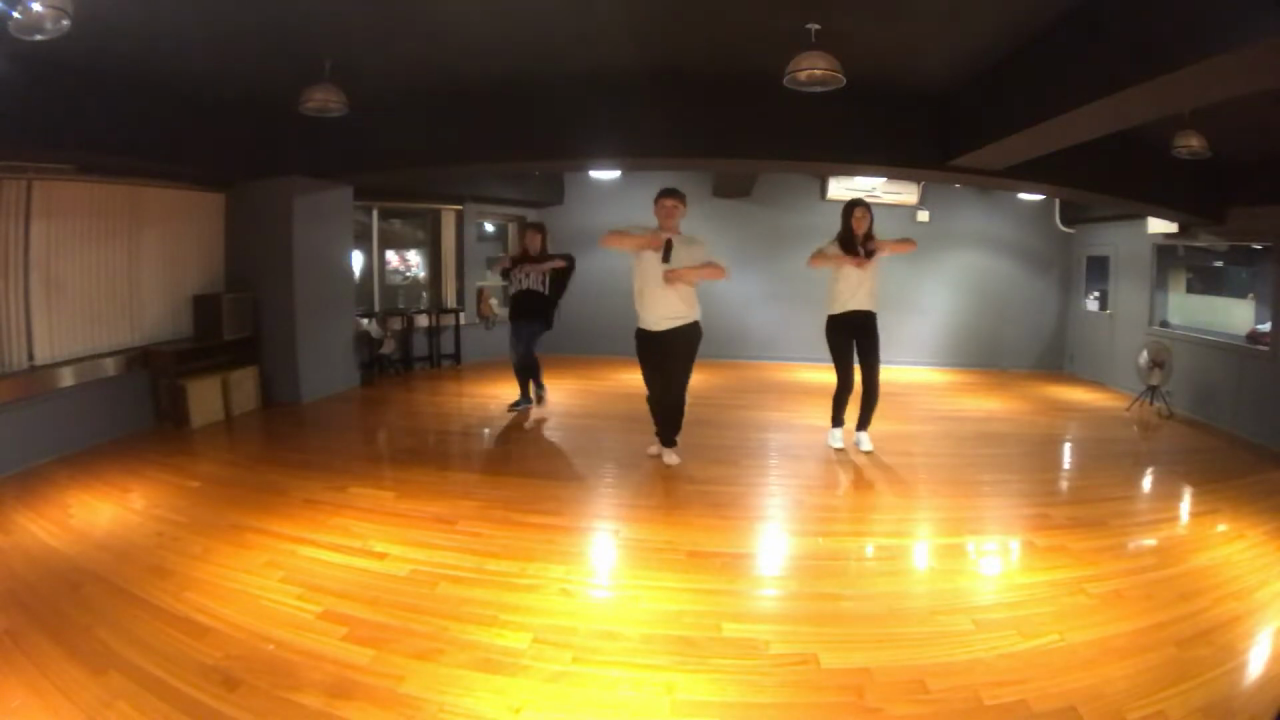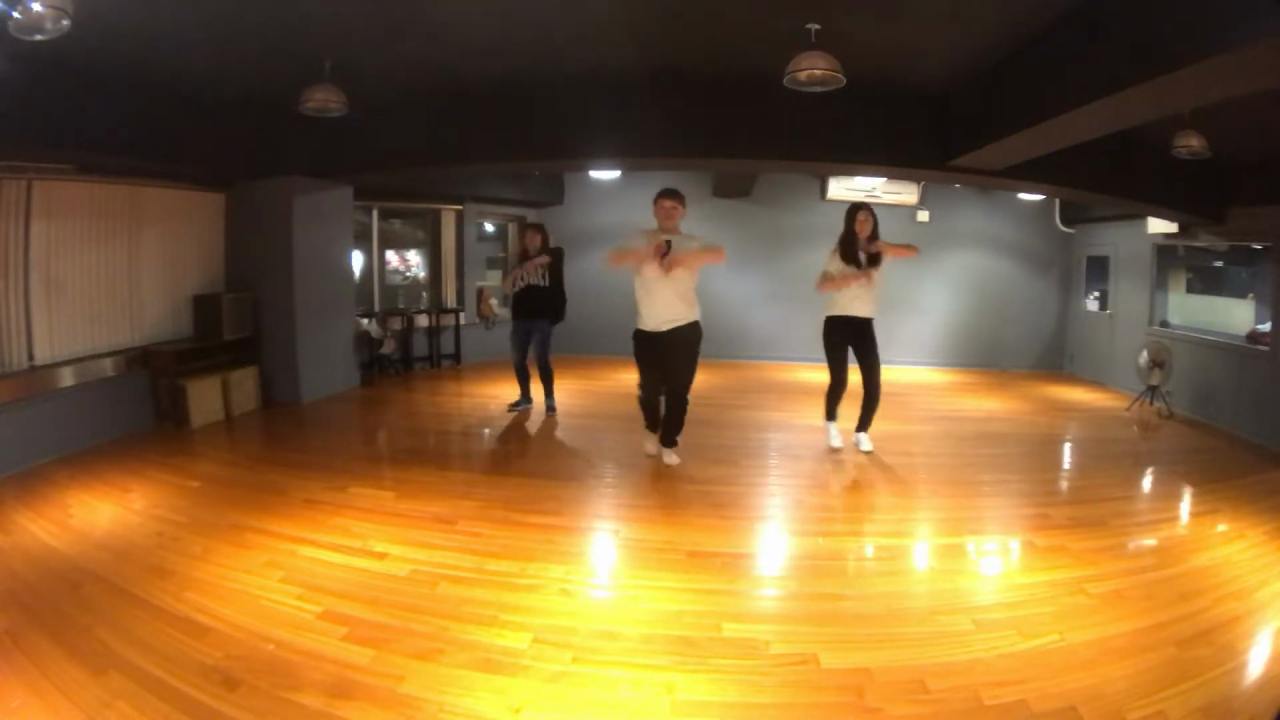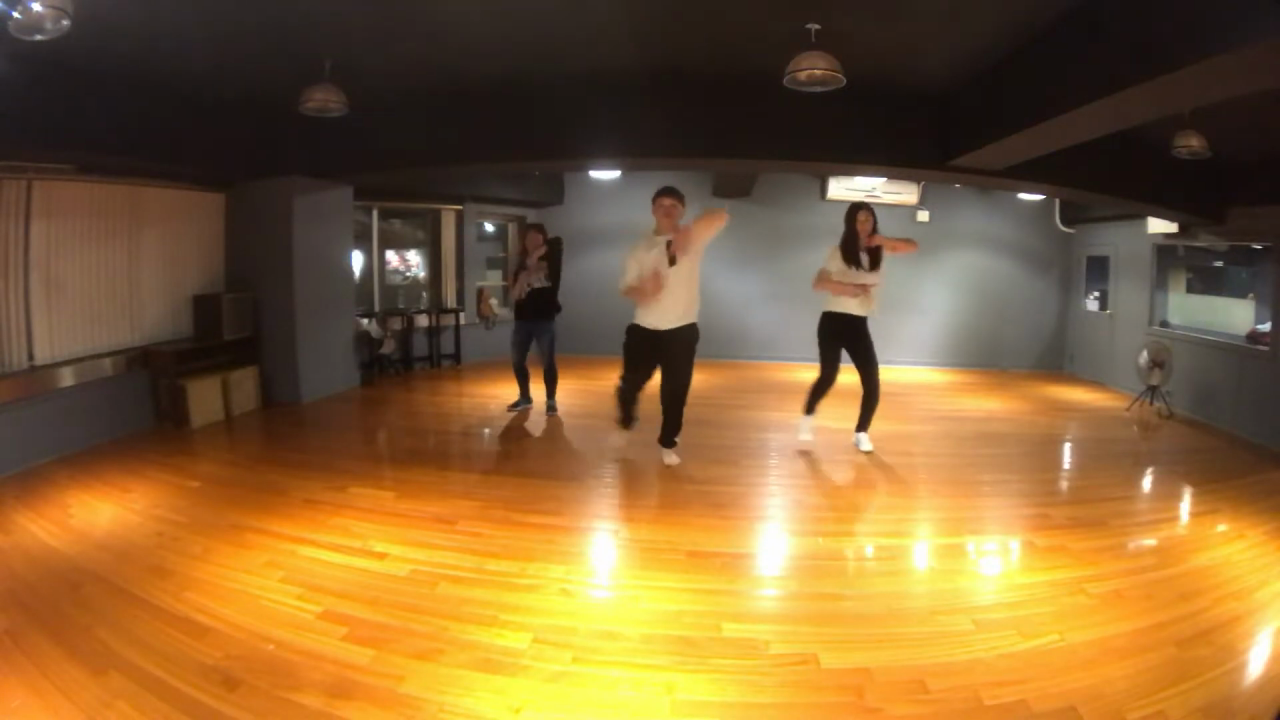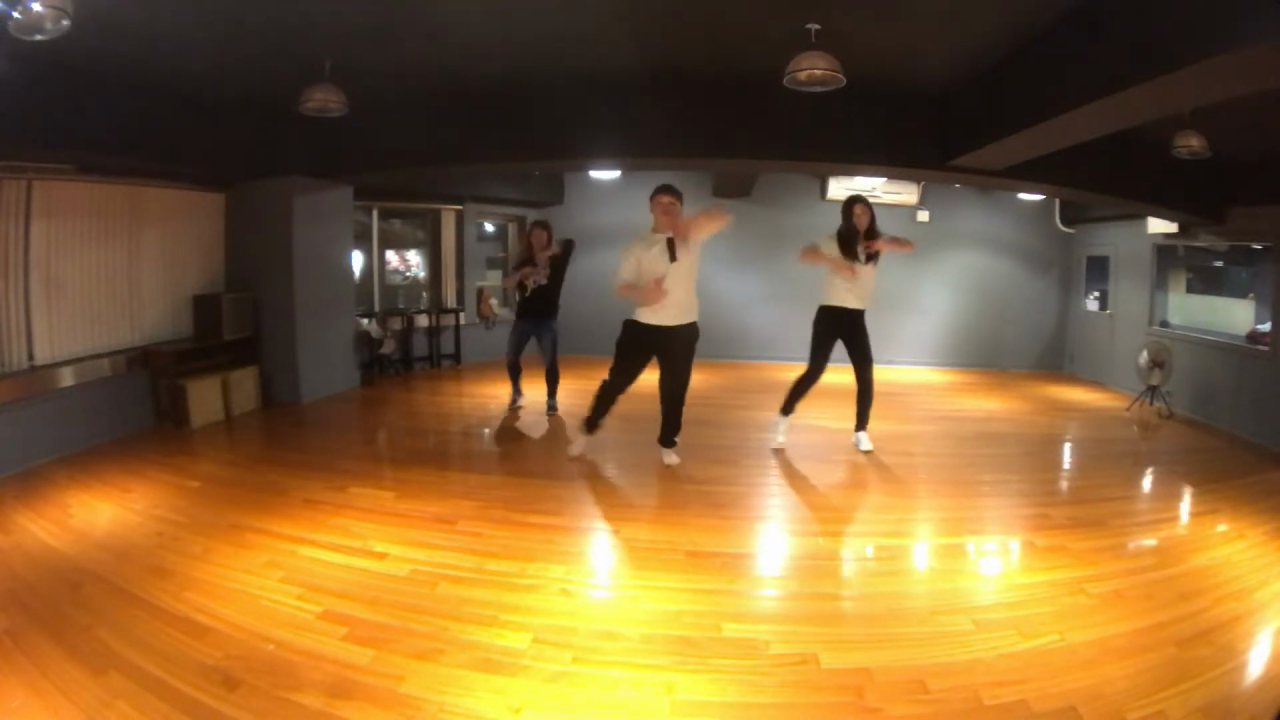
dt=0.1s
person 1, frame 1
left shoulder: (694, 246)
right shoulder: (642, 238)
left elbow: (719, 272)
right elbow: (608, 240)
left wrist: (683, 272)
right wrist: (645, 240)
left hip: (683, 328)
right hip: (648, 330)
left knee: (675, 389)
right knee: (655, 391)
left ankle: (668, 444)
right ankle: (662, 438)
person 1, frame 2
left shoulder: (692, 243)
right shoulder: (642, 242)
left elbow: (717, 254)
right elbow: (615, 259)
left wrist: (678, 260)
right wrist: (645, 254)
left hip: (684, 330)
right hip: (648, 331)
left knee: (677, 392)
right knee: (650, 391)
left ankle: (668, 443)
right ankle: (654, 432)
person 1, frame 3
left shoulder: (693, 238)
right shoulder: (641, 250)
left elbow: (721, 216)
right elbow: (627, 290)
left wrist: (685, 234)
right wrist: (644, 290)
left hip: (682, 330)
right hip: (644, 330)
left knee: (675, 391)
right knee: (630, 385)
left ankle: (667, 444)
right ankle: (625, 424)
person 1, frame 4
left shoulder: (691, 236)
right shoulder: (639, 247)
left elbow: (722, 217)
right elbow: (622, 286)
left wrist: (688, 224)
right wrist: (643, 291)
left hip: (681, 329)
right hip: (643, 326)
left knee: (674, 391)
right knee: (616, 381)
left ankle: (667, 444)
right ankle: (588, 429)
person 2, frame 1
left shoulder: (876, 247)
right shoulder: (837, 247)
left elbow: (911, 245)
right elbow: (813, 261)
left wrist: (883, 245)
right wrist: (849, 259)
left hip: (866, 319)
right hip: (839, 319)
left knee: (871, 381)
right knee: (846, 380)
left ankle: (862, 432)
right ankle: (836, 428)
person 2, frame 2
left shoulder: (880, 251)
right shoulder: (839, 253)
left elbow: (914, 251)
right elbow: (822, 285)
left wrist: (885, 248)
right wrist: (852, 278)
left hip: (864, 325)
right hip: (837, 323)
left knee: (873, 383)
right knee: (839, 380)
left ankle: (861, 432)
right ankle: (831, 423)
person 2, frame 3
left shoulder: (879, 249)
right shoulder: (839, 252)
left elbow: (912, 246)
right elbow: (819, 283)
left wrist: (884, 241)
right wrist: (851, 288)
left hip: (858, 324)
right hip: (833, 320)
left knee: (872, 384)
right knee: (828, 377)
left ankle: (862, 432)
right ankle: (808, 416)
person 2, frame 4
left shoulder: (876, 241)
right shoulder: (836, 242)
left elbow: (909, 245)
right elbow: (806, 255)
left wrist: (886, 243)
right wrist: (836, 264)
left hip: (856, 317)
right hip: (829, 314)
left knee: (866, 378)
right knee: (814, 372)
left ankle: (861, 432)
right ankle: (784, 418)
person 3, frame 1
left shoulder: (550, 260)
right shoulder: (517, 261)
left elbow: (570, 261)
right elbow: (500, 273)
left wrist: (545, 265)
right wrist: (505, 265)
left hip: (539, 316)
right hip: (518, 316)
left knee: (526, 352)
right knee: (517, 358)
left ankle: (539, 387)
right ankle: (525, 397)
person 3, frame 2
left shoulder: (548, 259)
right shoulder: (520, 264)
left elbow: (557, 253)
right elbow: (506, 288)
left wrist: (533, 262)
right wrist: (512, 273)
left hip: (542, 317)
right hip: (520, 318)
left knee: (541, 358)
right knee: (518, 360)
left ankle: (549, 399)
right ankle: (525, 398)
person 3, frame 3
left shoulder: (549, 259)
right shoulder: (521, 267)
left elbow: (557, 243)
right elbow: (515, 296)
left wrist: (534, 257)
right wrist: (521, 278)
left hip: (544, 318)
right hip: (523, 319)
left knee: (548, 361)
right knee: (517, 360)
left ankle: (551, 400)
right ankle: (525, 398)
person 3, frame 4
left shoulder: (556, 257)
right shoulder: (524, 263)
left elbow: (568, 244)
right elbow: (508, 283)
left wrist: (545, 253)
right wrist: (521, 273)
left hip: (546, 318)
right hip: (524, 317)
left knee: (550, 360)
right knee: (512, 357)
left ankle: (551, 400)
right ankle: (516, 393)
